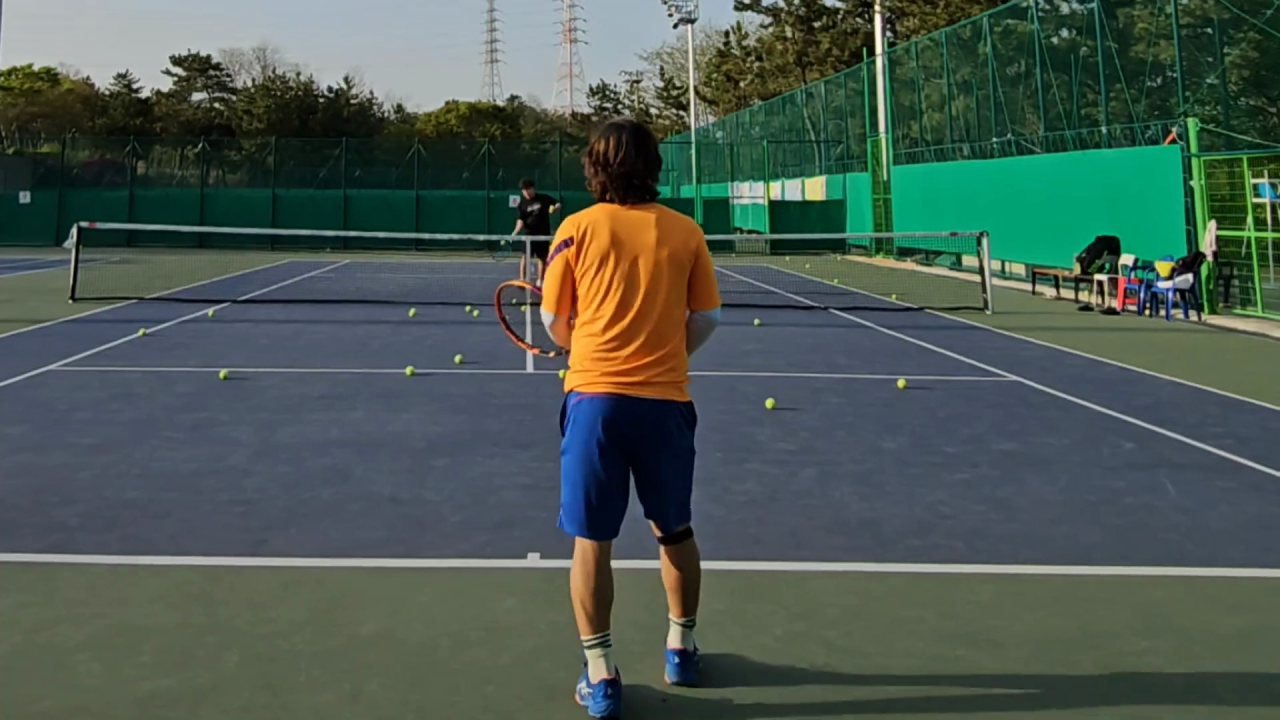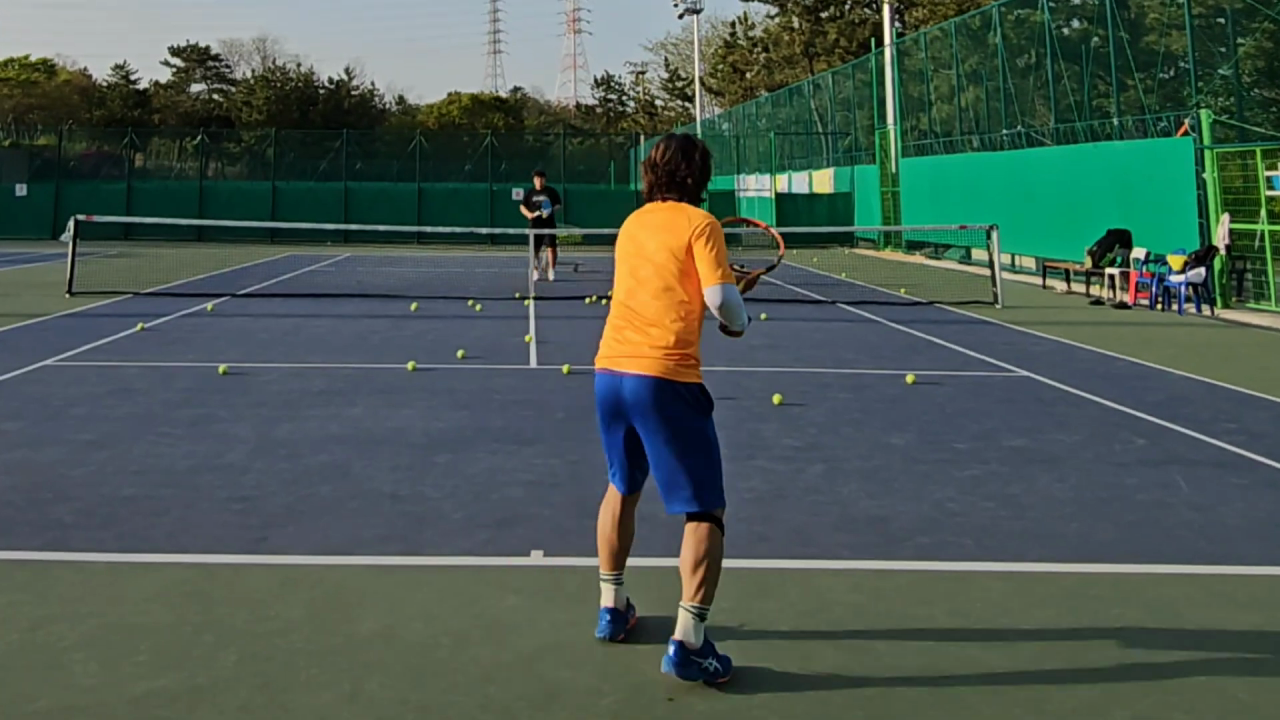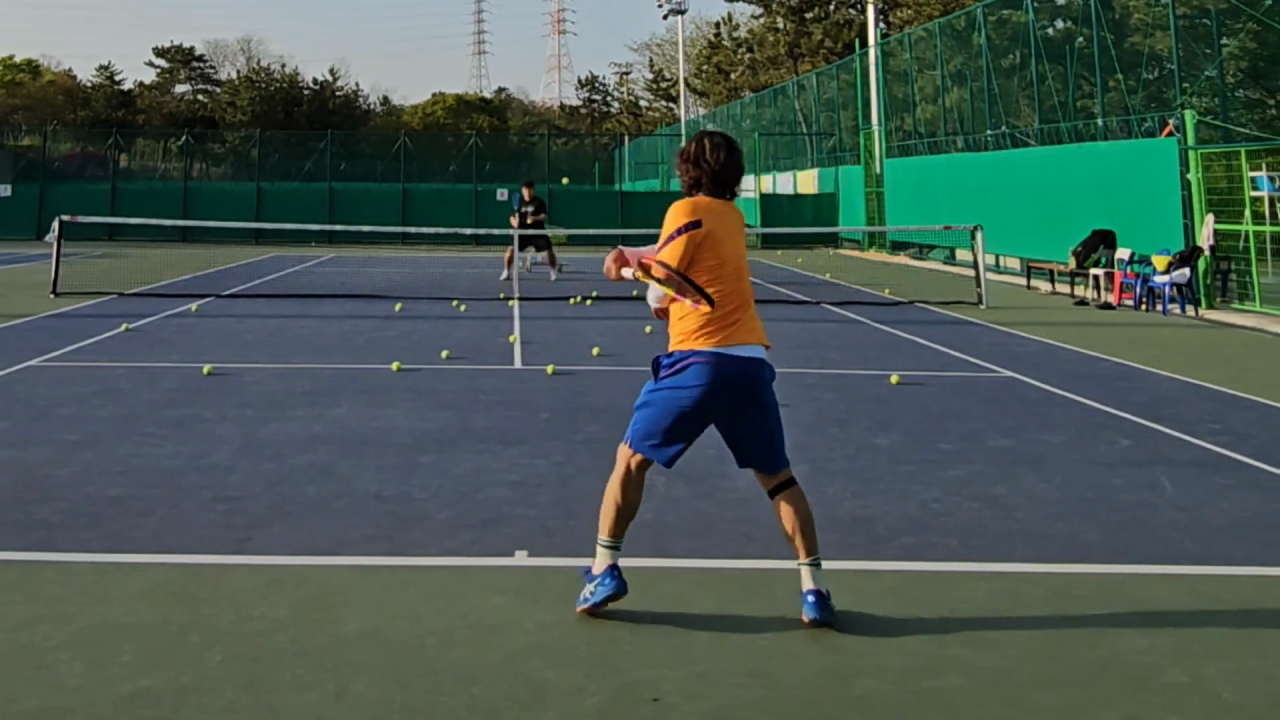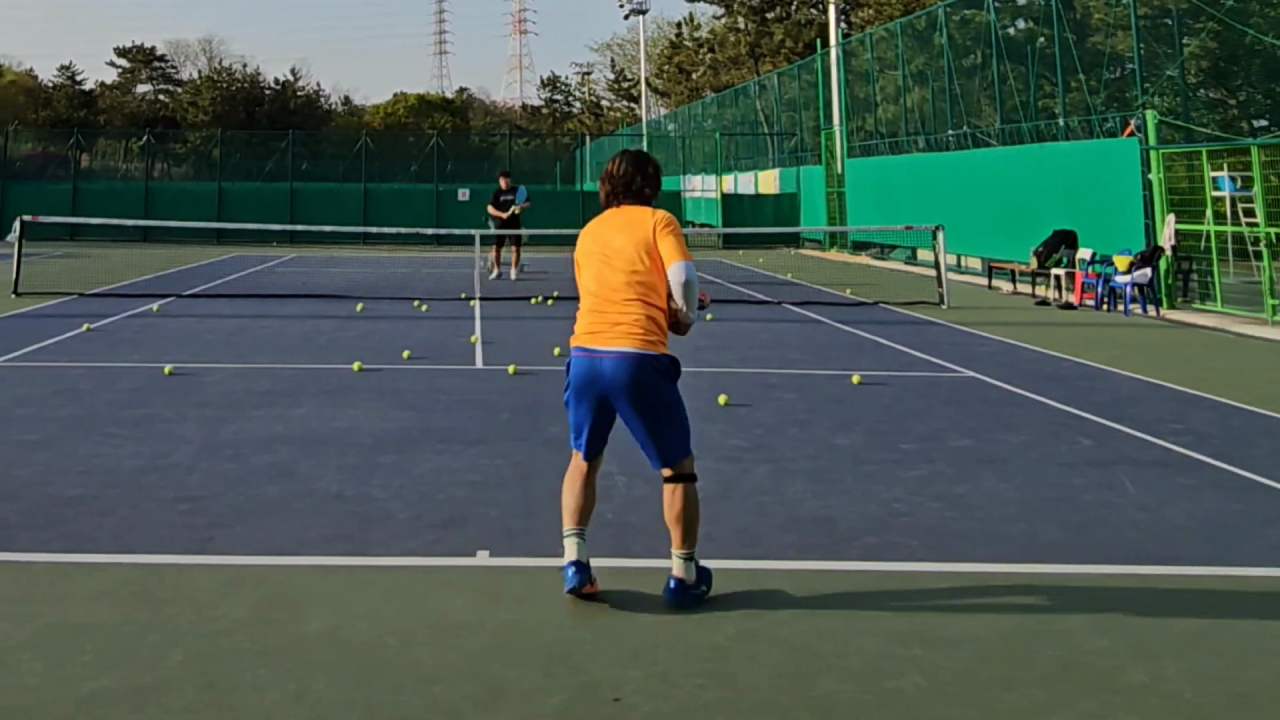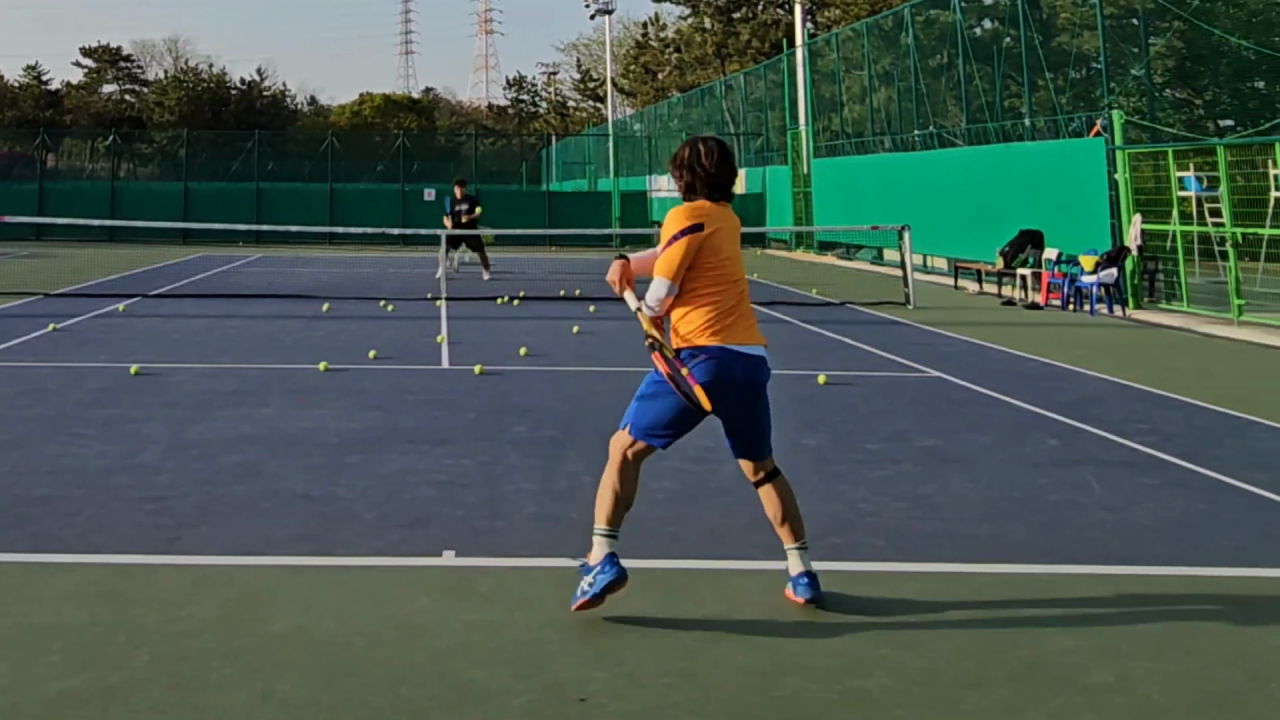
dt=1s
person 1, frame 1
left shoulder: (577, 229)
right shoulder: (685, 232)
left elbow: (553, 320)
right elbow: (706, 317)
left hip: (595, 398)
right hip: (666, 403)
left knee: (591, 541)
right knee: (675, 531)
right ankle: (681, 649)
person 1, frame 2
left shoulder: (633, 224)
right shoulder: (698, 223)
right elbow: (719, 301)
left wrist: (727, 288)
right wrist: (739, 320)
left hip: (611, 374)
right hip: (662, 381)
left knee: (623, 487)
right knee: (704, 513)
left ankle: (612, 607)
right ankle: (687, 643)
person 1, frame 3
left shoulder: (689, 211)
right shoulder: (733, 217)
left elbow: (663, 294)
left wrist: (657, 300)
right wrist: (629, 256)
left hip: (698, 361)
right hip: (750, 361)
left knee: (630, 460)
right knee: (778, 479)
left ankle: (606, 574)
right ankle: (814, 593)
person 1, frame 4
left shoulder: (589, 232)
right shoulder: (661, 221)
right elbow: (684, 278)
right wrist: (685, 316)
left hip: (585, 356)
right hip: (639, 360)
left knee: (583, 460)
right knee: (678, 468)
left ankle: (575, 562)
right ankle: (683, 576)
person 1, frame 5
left shoulder: (688, 215)
right shoulder: (729, 220)
left elbow: (661, 292)
left wrist: (646, 309)
right wrist: (628, 264)
left hip: (702, 355)
right hip: (749, 359)
left knee: (625, 450)
right knee: (760, 467)
left ankle: (603, 561)
right ankle: (803, 576)
